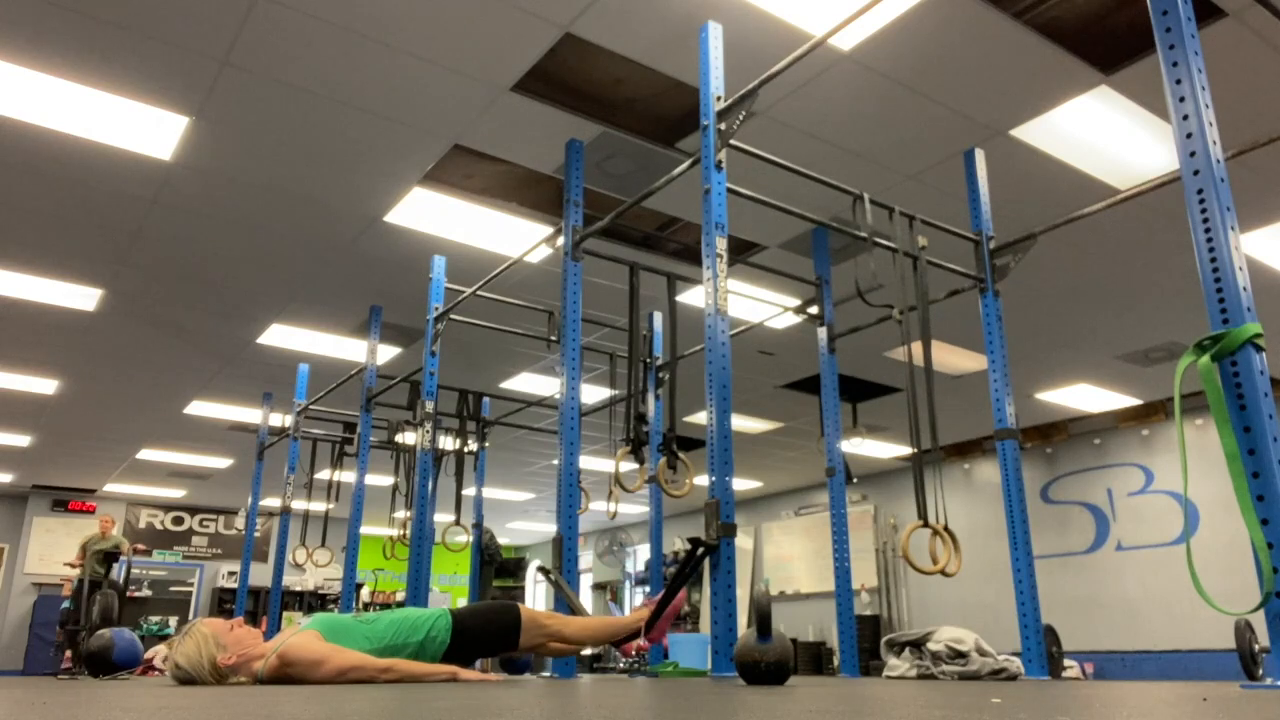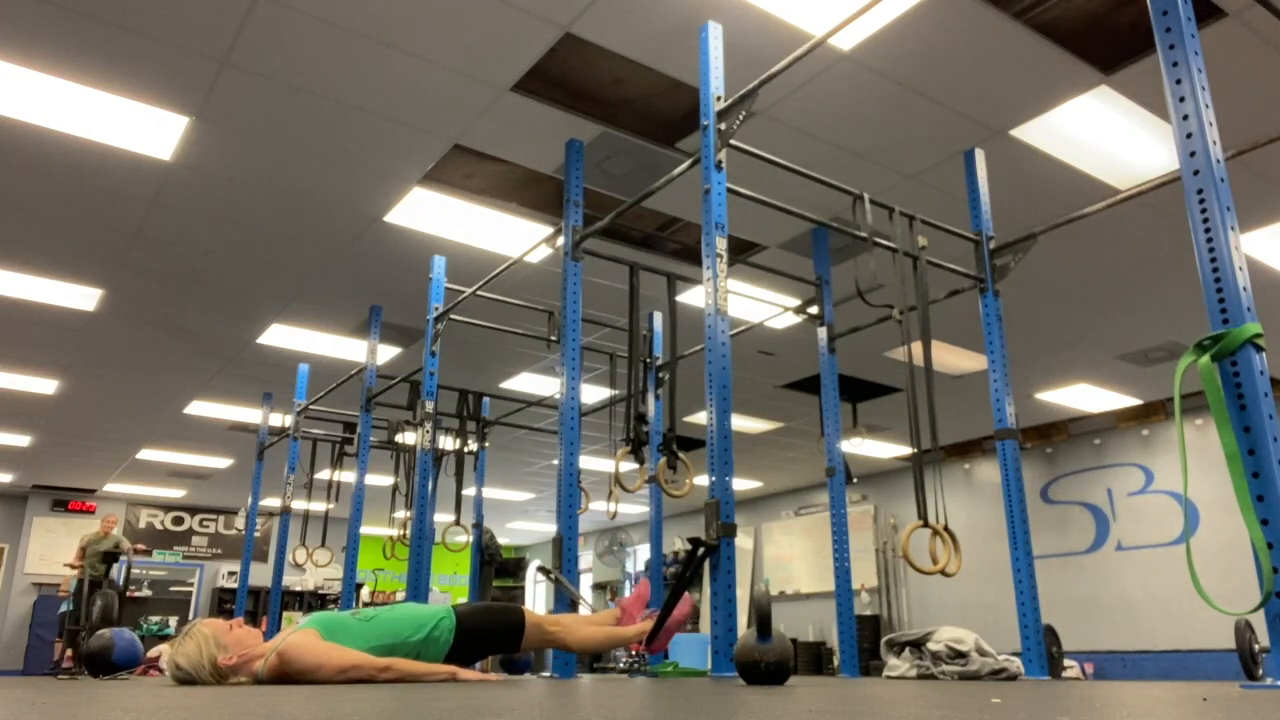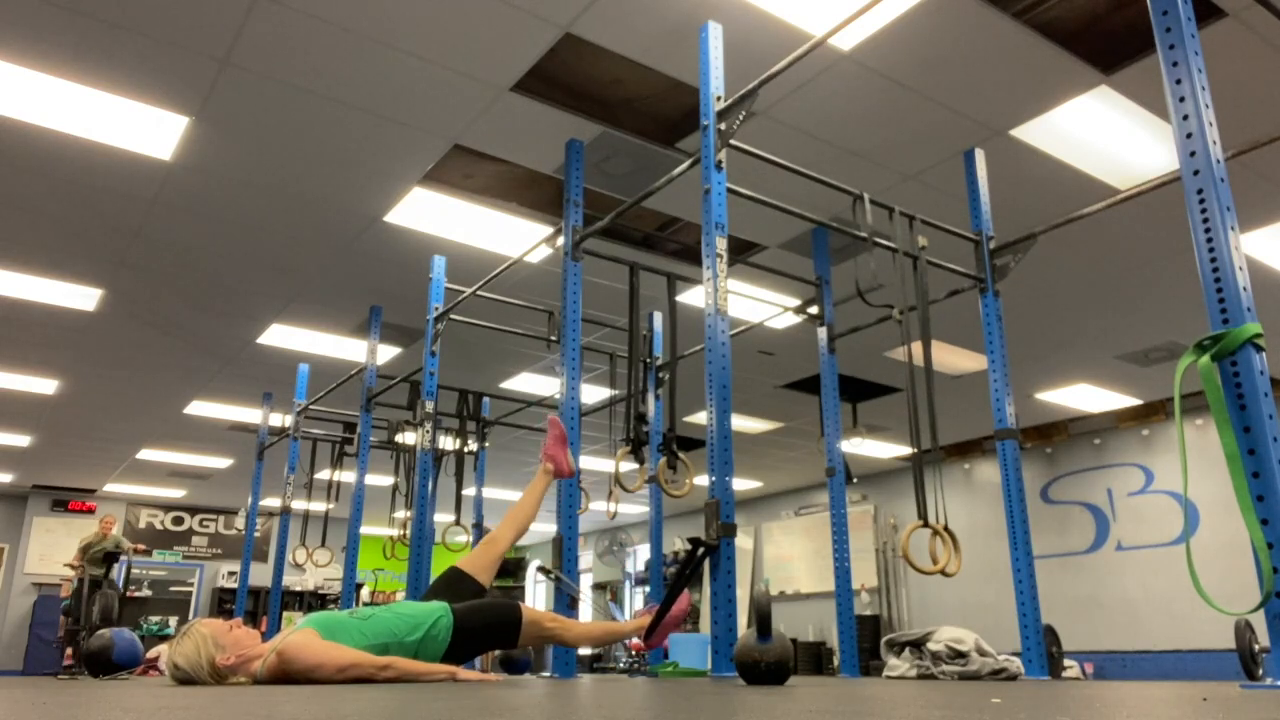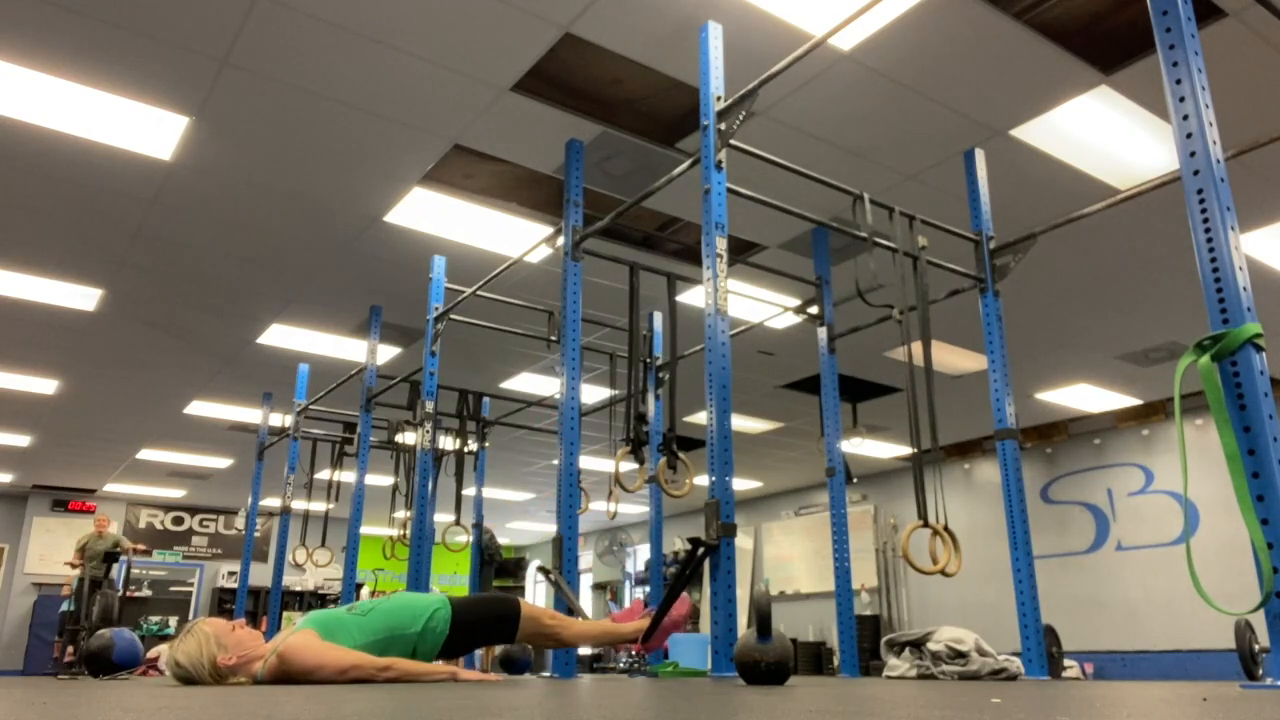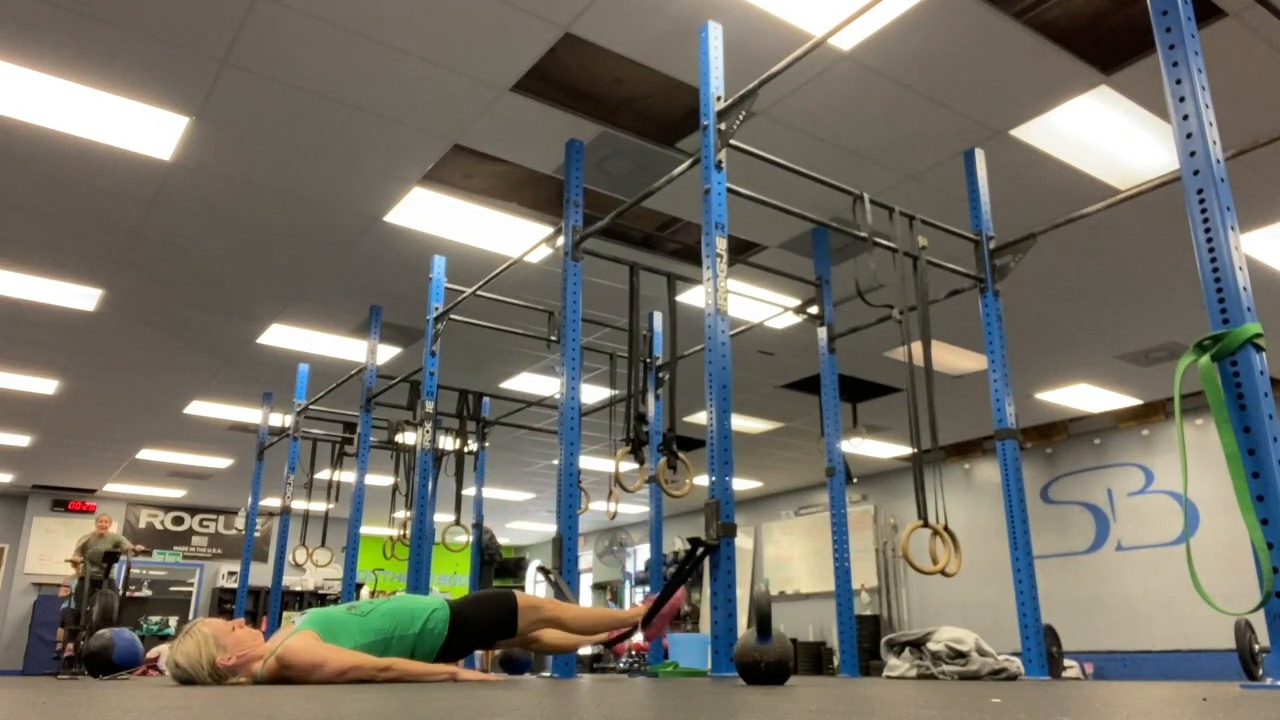
dt=1s
person 1, frame 1
left shoulder: (274, 654)
right shoulder: (289, 659)
right elbow: (382, 670)
right wrist: (458, 674)
left hip: (436, 628)
right hip: (444, 635)
left knee: (537, 640)
right knee: (547, 625)
left ankle: (628, 628)
right ankle: (643, 622)
person 1, frame 2
left shoulder: (279, 649)
right shoulder: (289, 657)
right elbow: (380, 669)
right wrist: (456, 673)
left hip: (433, 621)
right hip: (442, 637)
left knee: (532, 616)
right knee: (546, 628)
left ankle: (621, 617)
right ankle: (645, 633)
person 1, frame 3
left shoulder: (276, 653)
right shoulder: (290, 656)
right elbow: (380, 667)
right wrist: (457, 672)
left hip: (425, 615)
right hip: (441, 631)
left knee: (496, 543)
right knee: (548, 623)
left ankle: (551, 470)
right ankle: (645, 627)
person 1, frame 4
left shoulder: (276, 652)
right shoulder: (291, 658)
right elbow: (381, 668)
right wrist: (458, 673)
left hip: (428, 613)
right hip: (438, 623)
left knee: (535, 625)
right knee: (548, 623)
left ankle: (621, 625)
right ankle: (645, 629)
person 1, frame 5
left shoulder: (277, 650)
right shoulder: (291, 659)
right elbow: (381, 669)
right wrist: (457, 675)
left hip: (430, 615)
right hip: (439, 627)
left knee: (528, 636)
right knee: (546, 607)
left ankle: (607, 638)
right ankle: (639, 616)
